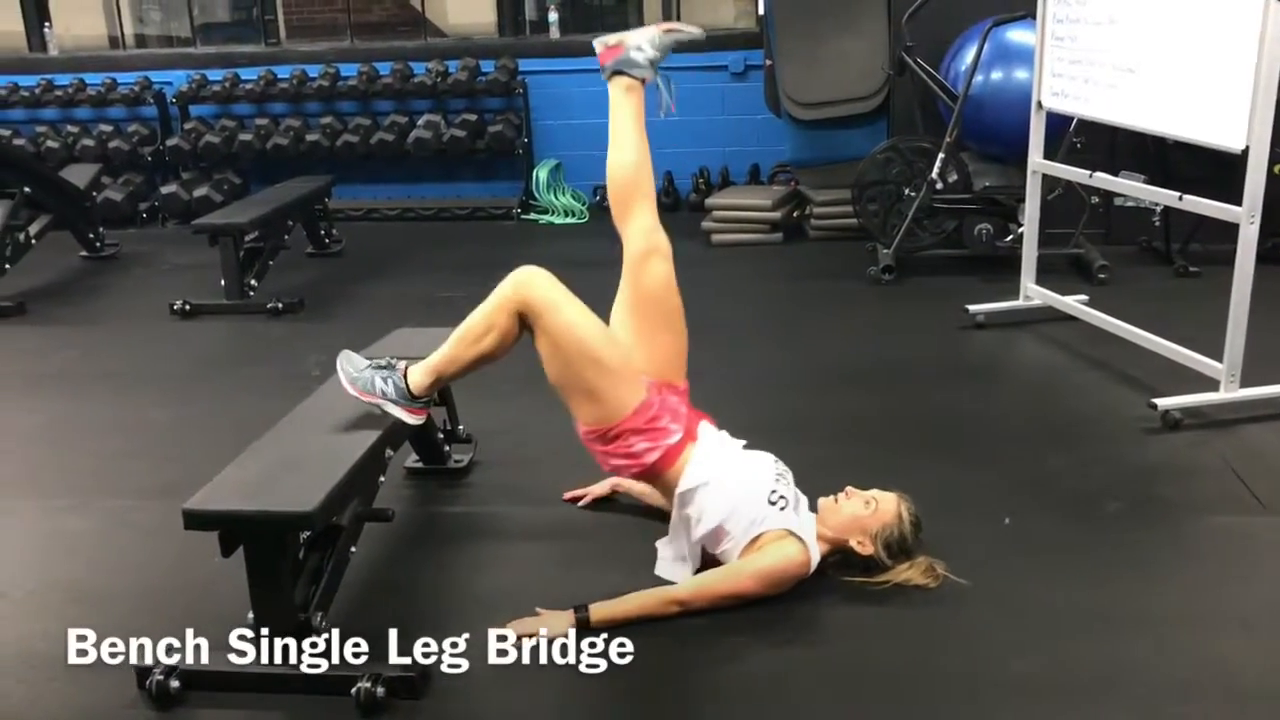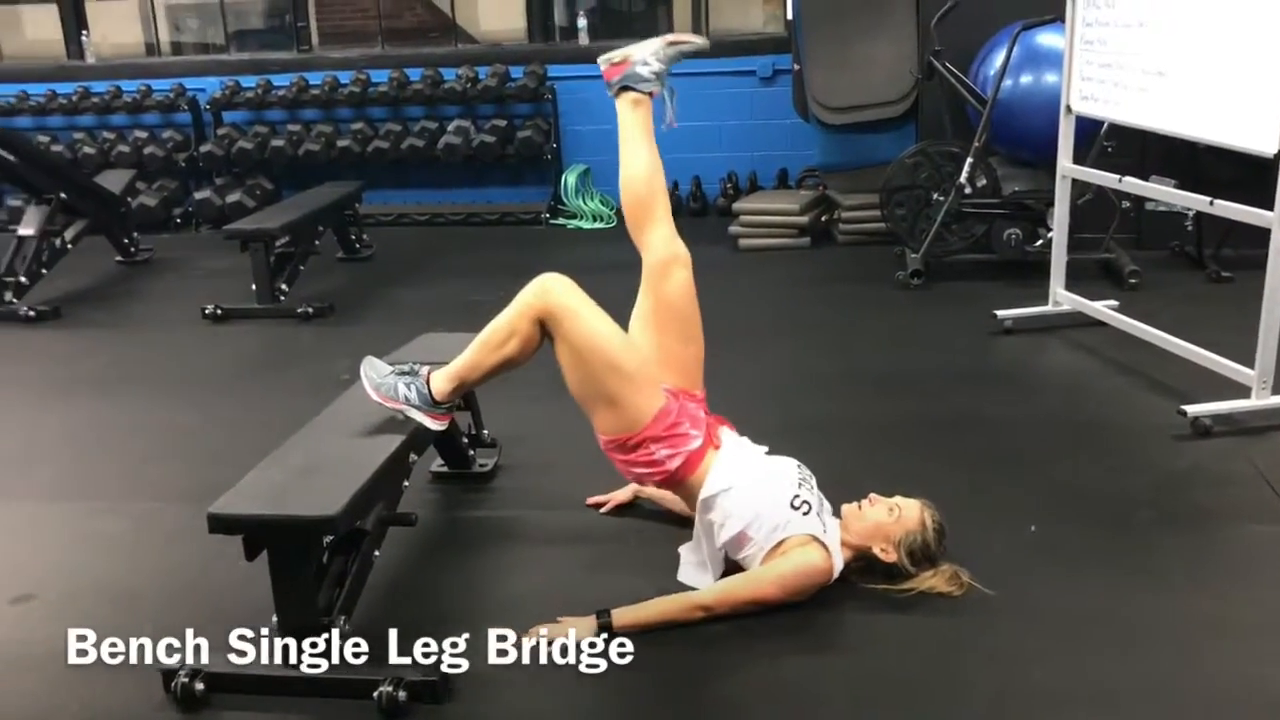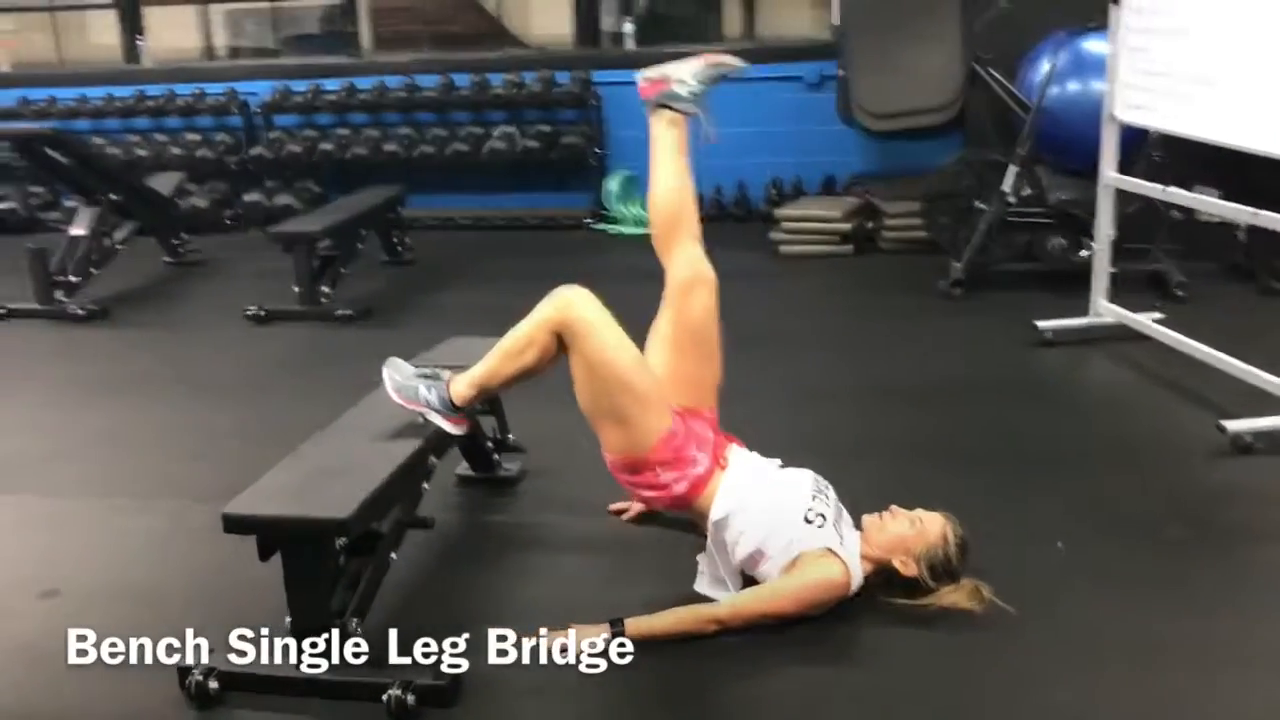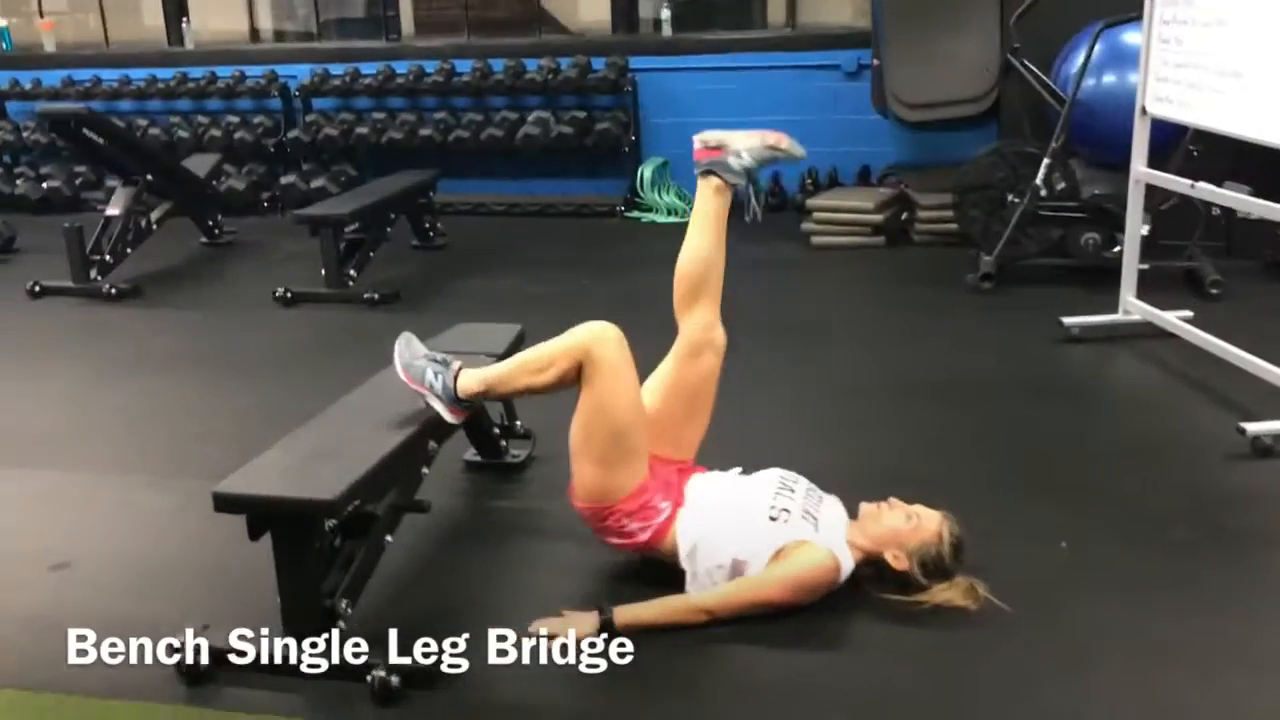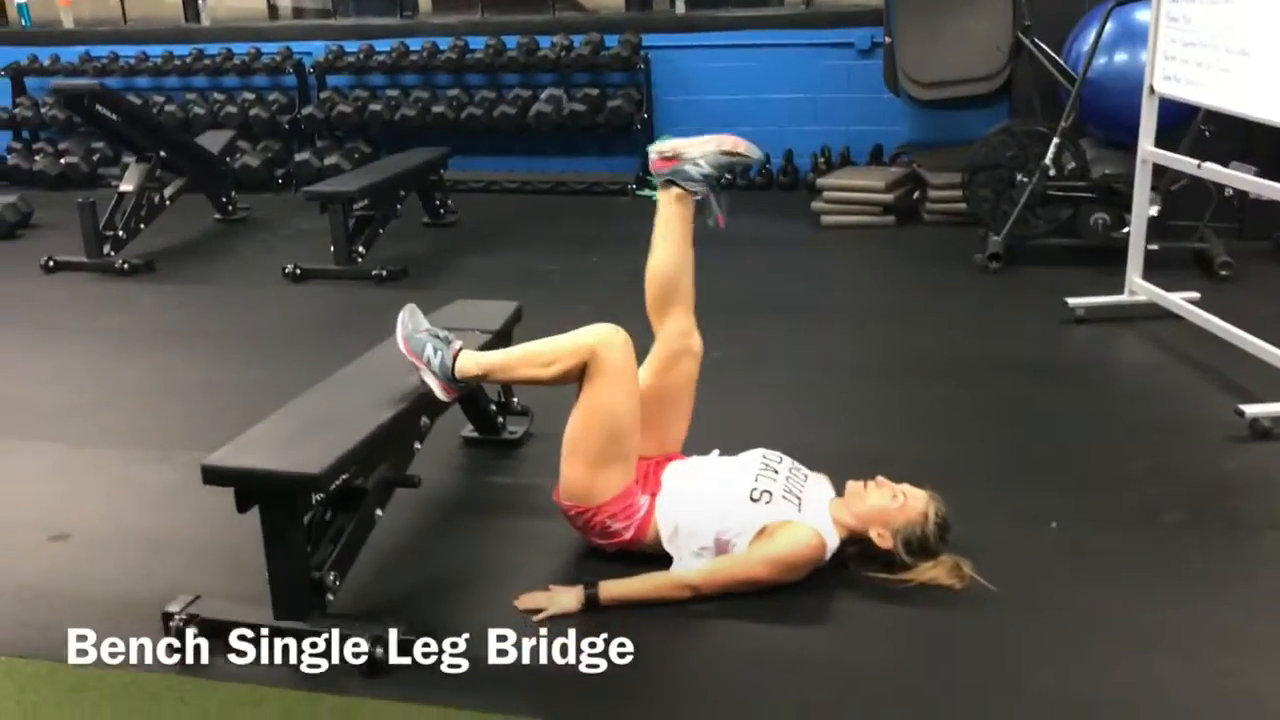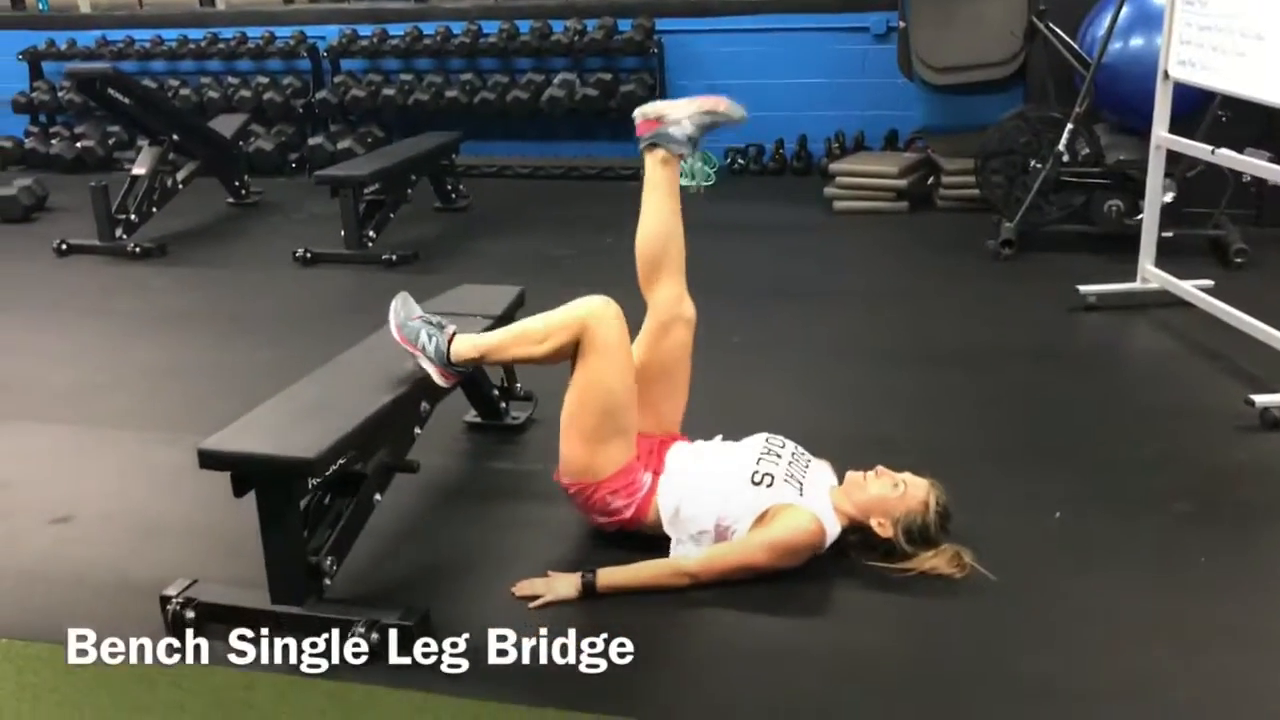
dt=0.3s
person 1, frame 1
left shoulder: (793, 557)
right shoulder: (797, 518)
left elbow: (681, 599)
left wrist: (578, 619)
left hip: (644, 427)
right hip: (659, 416)
left knee: (529, 286)
right knee: (646, 246)
left ankle: (412, 388)
person 1, frame 2
left shoulder: (816, 562)
right shoulder: (819, 523)
left elbow: (705, 604)
left wrist: (599, 623)
left hip: (661, 436)
right hip: (681, 423)
left knee: (550, 294)
right knee: (665, 257)
left ankle: (435, 392)
person 1, frame 3
left shoulder: (834, 577)
right shoulder: (837, 531)
left elbow: (719, 617)
left wrist: (614, 632)
left hip: (672, 465)
right hip: (693, 449)
left knee: (571, 306)
right knee: (692, 277)
left ankle: (454, 398)
person 1, frame 4
left shoulder: (823, 565)
right shoulder: (831, 519)
left elbow: (707, 607)
left wrist: (602, 619)
left hip: (636, 511)
right hip: (670, 483)
left knee: (600, 340)
left ankle: (461, 389)
person 1, frame 5
left shoulder: (807, 545)
right shoulder: (820, 494)
left elbow: (693, 585)
left wrist: (587, 597)
left hip: (618, 510)
right hip: (651, 478)
left knee: (609, 342)
left ankle: (458, 368)
person 1, frame 6
left shoulder: (807, 531)
right shoulder: (820, 482)
left elbow: (691, 570)
left wrist: (584, 583)
left hip: (619, 488)
right hip: (657, 457)
left knee: (598, 315)
left ankle: (455, 353)
